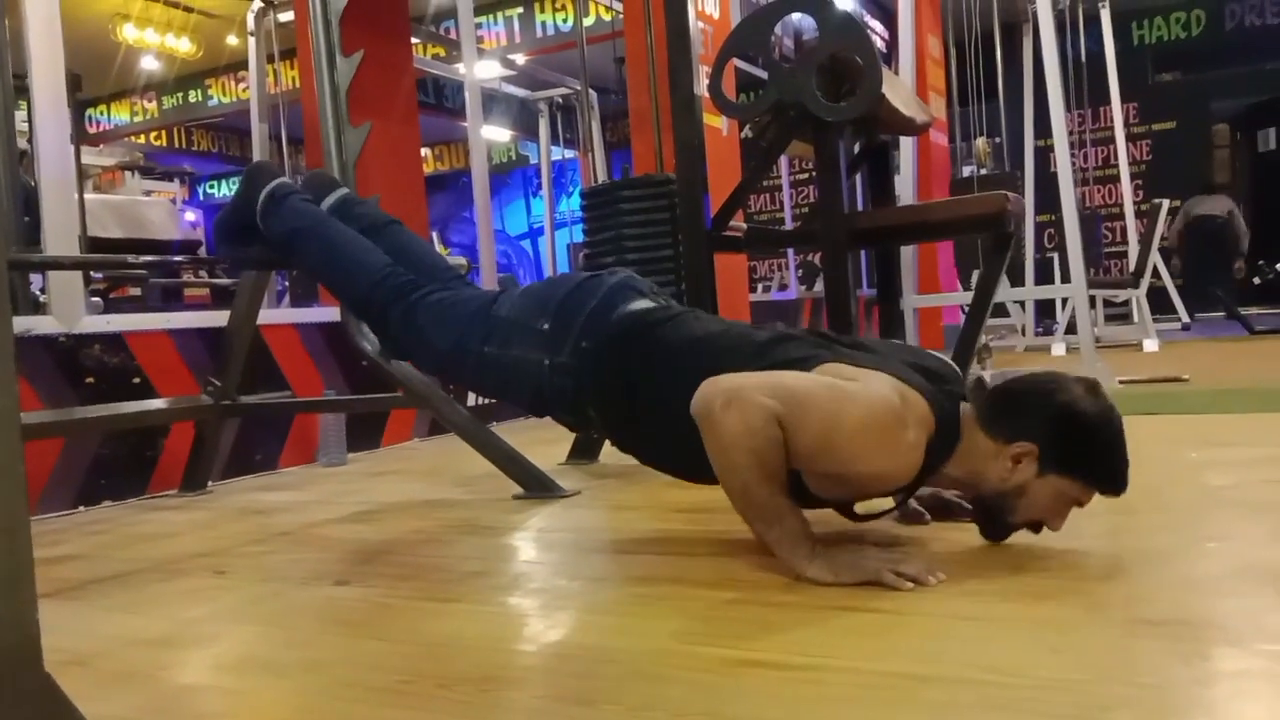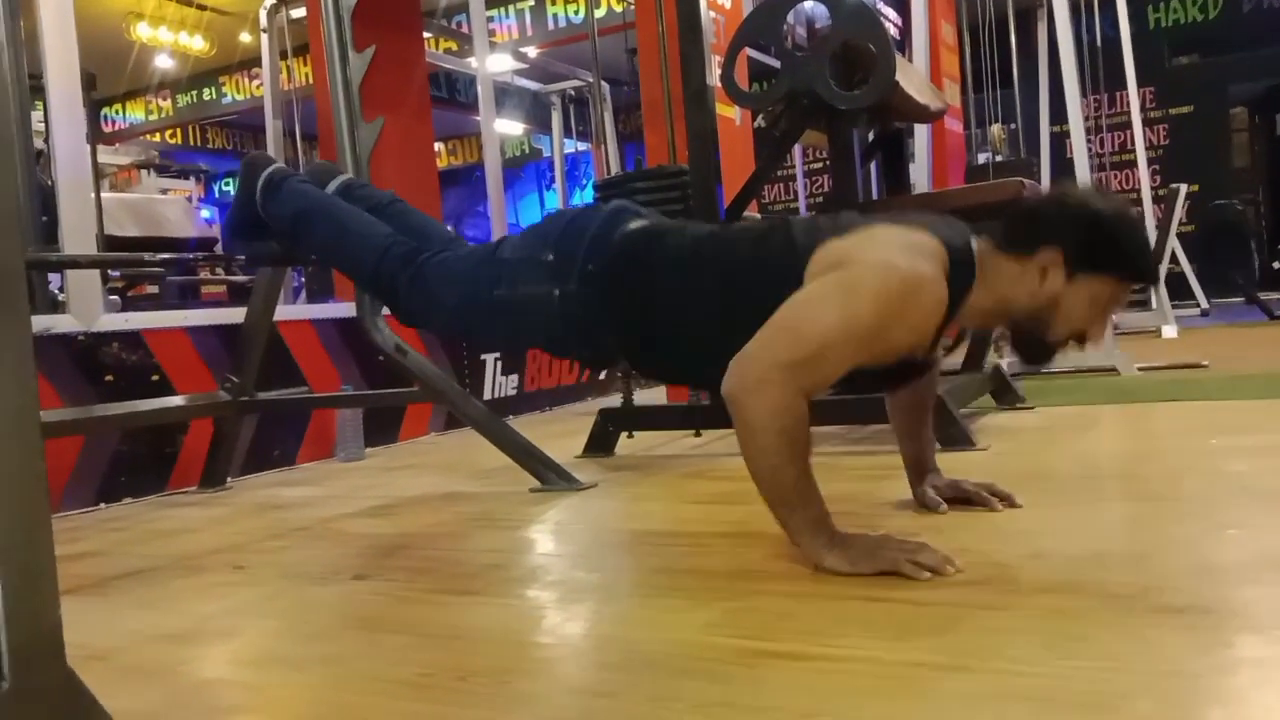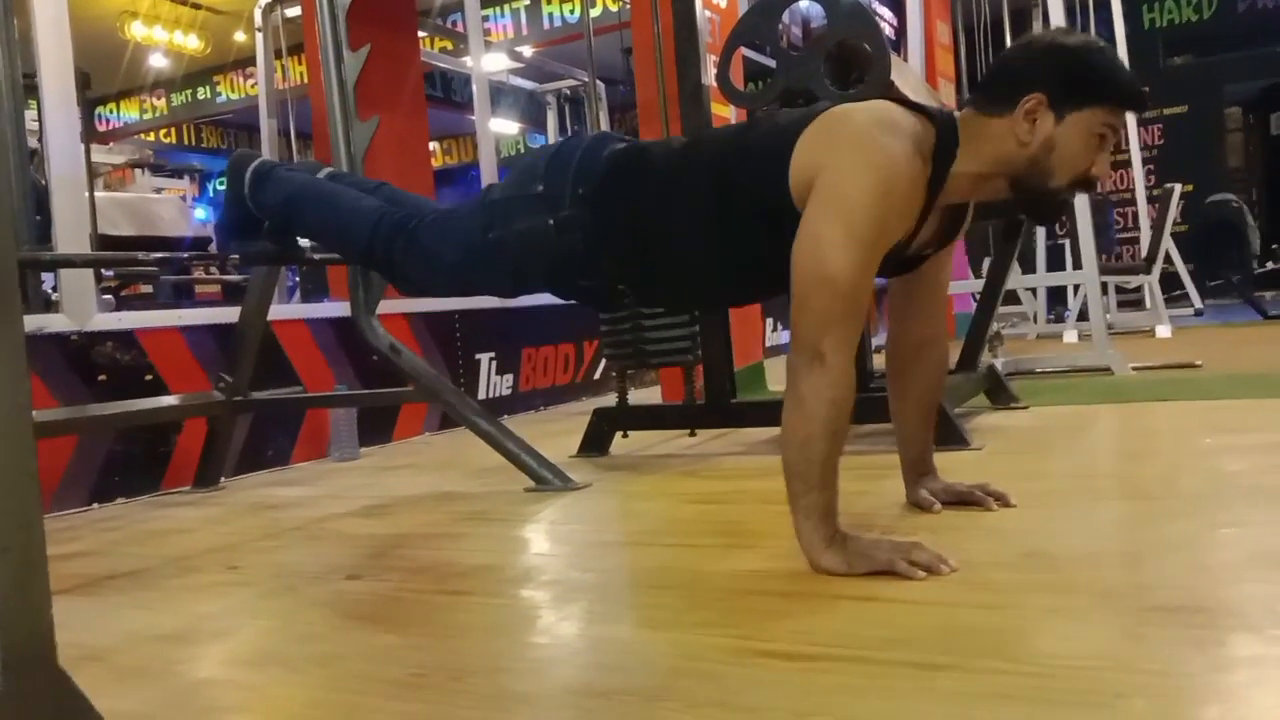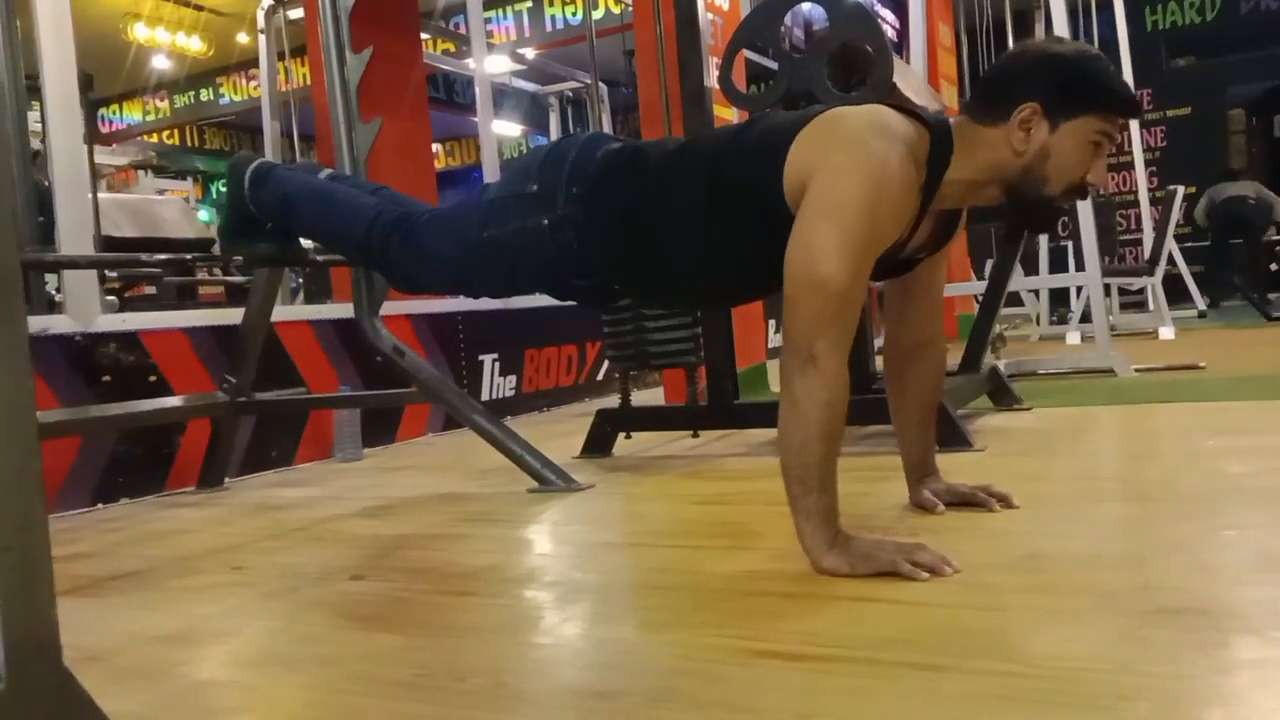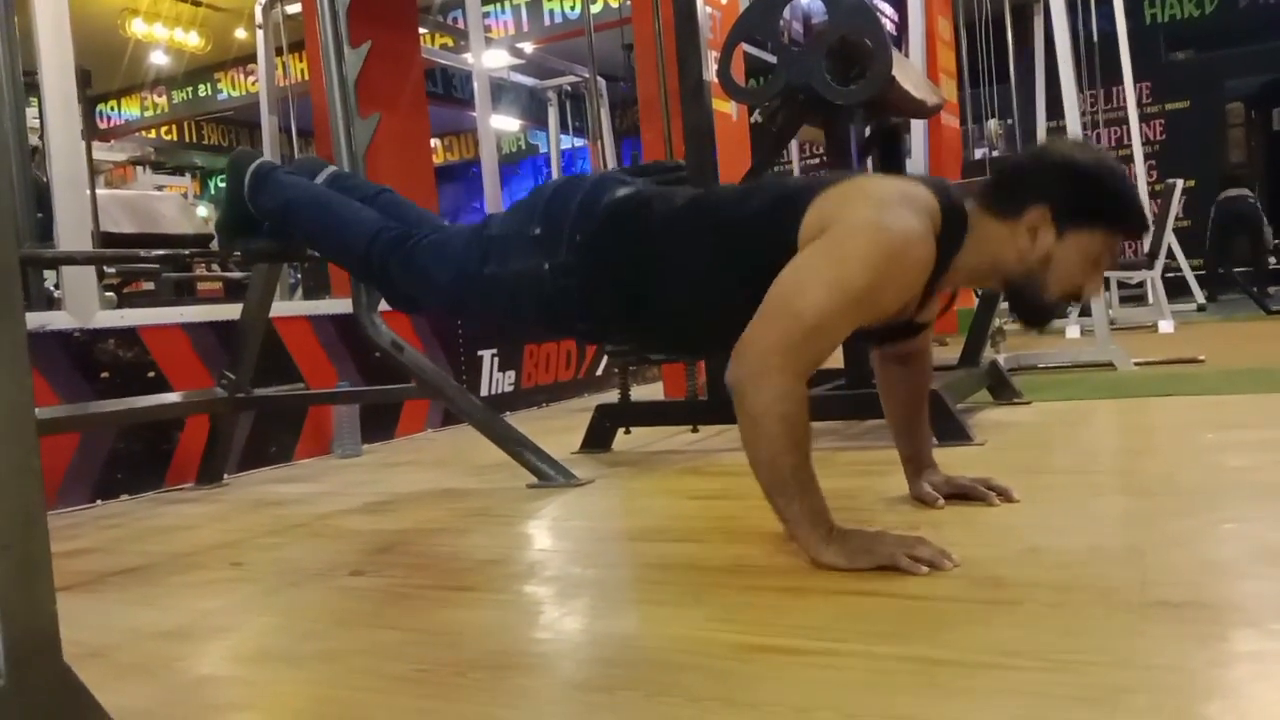
dt=0.5s
person 1, frame 1
left shoulder: (941, 389)
right shoulder: (893, 435)
right elbow: (728, 402)
left wrist: (913, 494)
right wrist: (806, 553)
left hip: (636, 323)
right hip: (585, 350)
left knee: (443, 299)
right knee: (409, 313)
left ankle: (328, 201)
right ankle: (273, 204)
person 1, frame 2
left shoulder: (960, 277)
right shoulder: (907, 278)
left elbow: (903, 366)
right elbow: (757, 383)
left wrist: (924, 477)
right wrist: (824, 542)
left hip: (642, 275)
right hip: (596, 277)
left knee: (442, 264)
right knee: (417, 280)
left ankle: (338, 189)
right ankle: (275, 193)
person 1, frame 3
left shoulder: (953, 184)
right shoulder: (885, 162)
left elbow: (918, 335)
right elbow: (821, 354)
left wrist: (920, 475)
right wrist: (822, 539)
left hip: (626, 241)
right hip: (584, 210)
left knee: (427, 246)
right knee: (410, 251)
left ankle: (313, 182)
right ankle: (264, 189)
person 1, frame 4
left shoulder: (944, 193)
right shoulder: (878, 166)
left elbow: (914, 338)
right elbow: (813, 356)
left wrist: (923, 475)
right wrist: (826, 541)
left hip: (620, 233)
right hip: (577, 209)
left knee: (421, 246)
right knee: (408, 249)
left ankle: (313, 182)
right ankle: (265, 189)
person 1, frame 5
left shoulder: (945, 250)
right shoulder: (896, 238)
left elbow: (902, 353)
right elbow: (761, 371)
left wrist: (921, 471)
right wrist: (819, 537)
left hip: (632, 240)
right hip: (584, 252)
left knee: (429, 254)
right knee: (410, 267)
left ankle: (326, 184)
right ankle: (264, 190)
